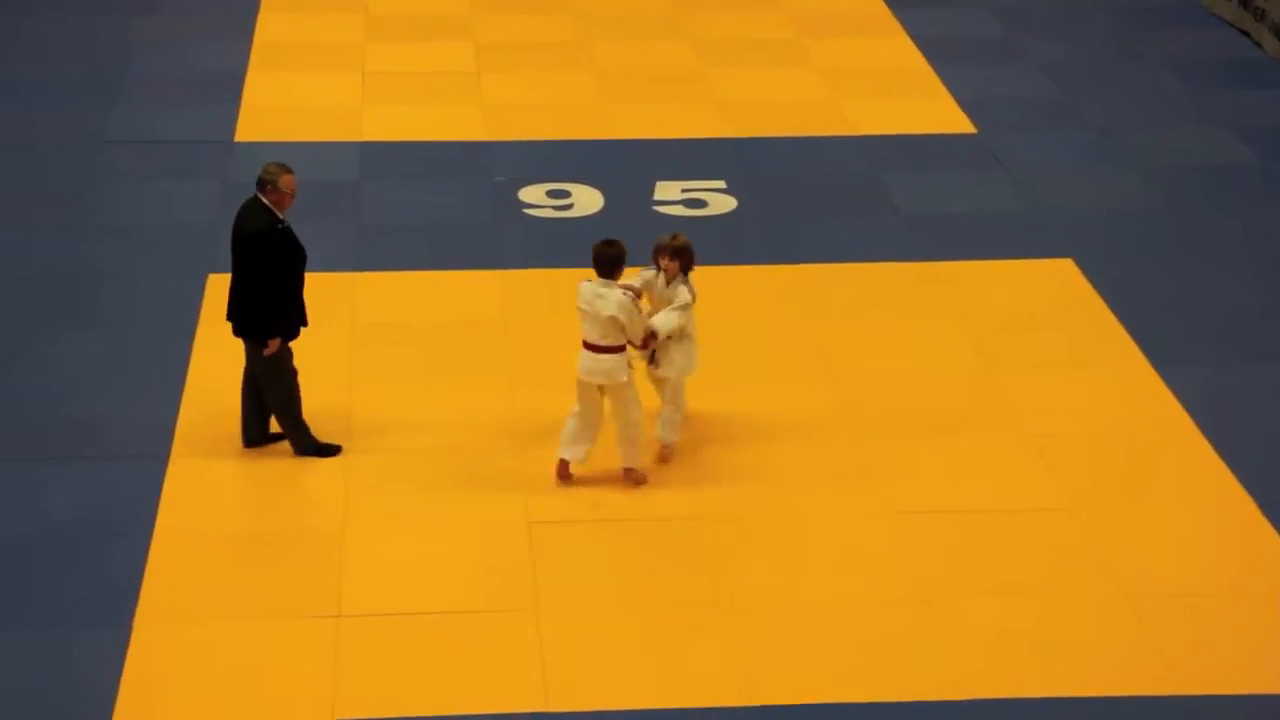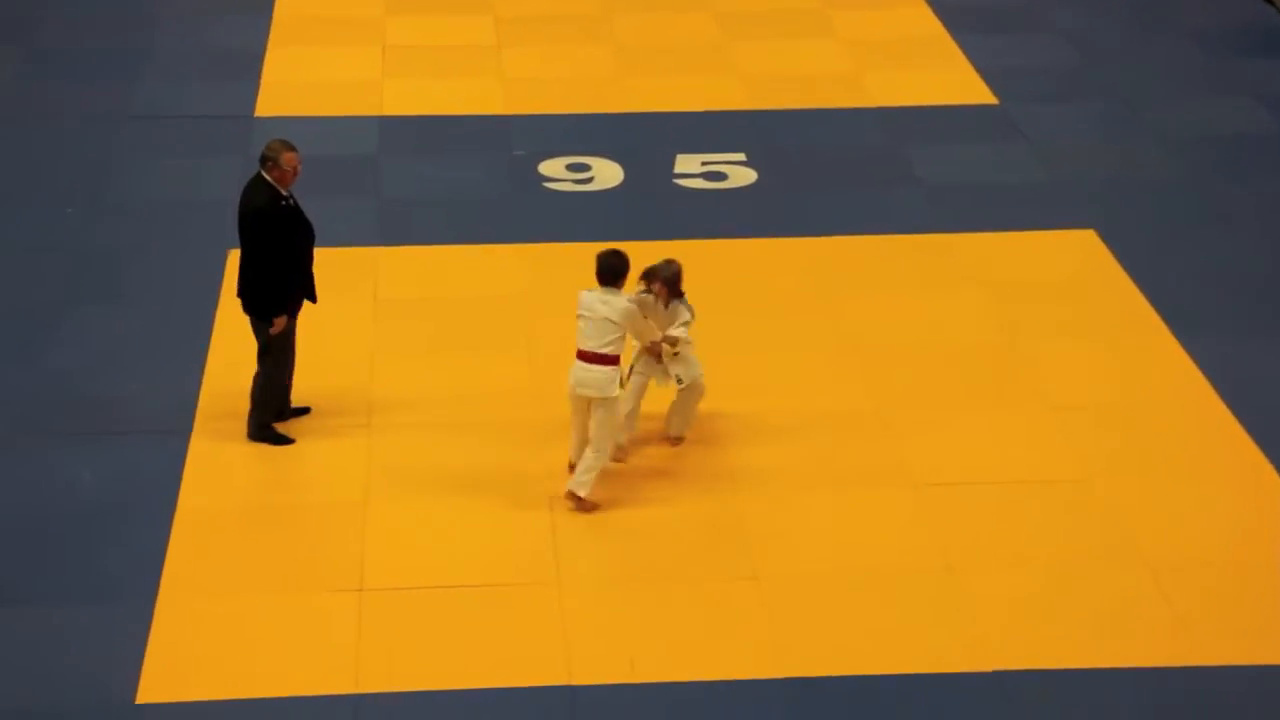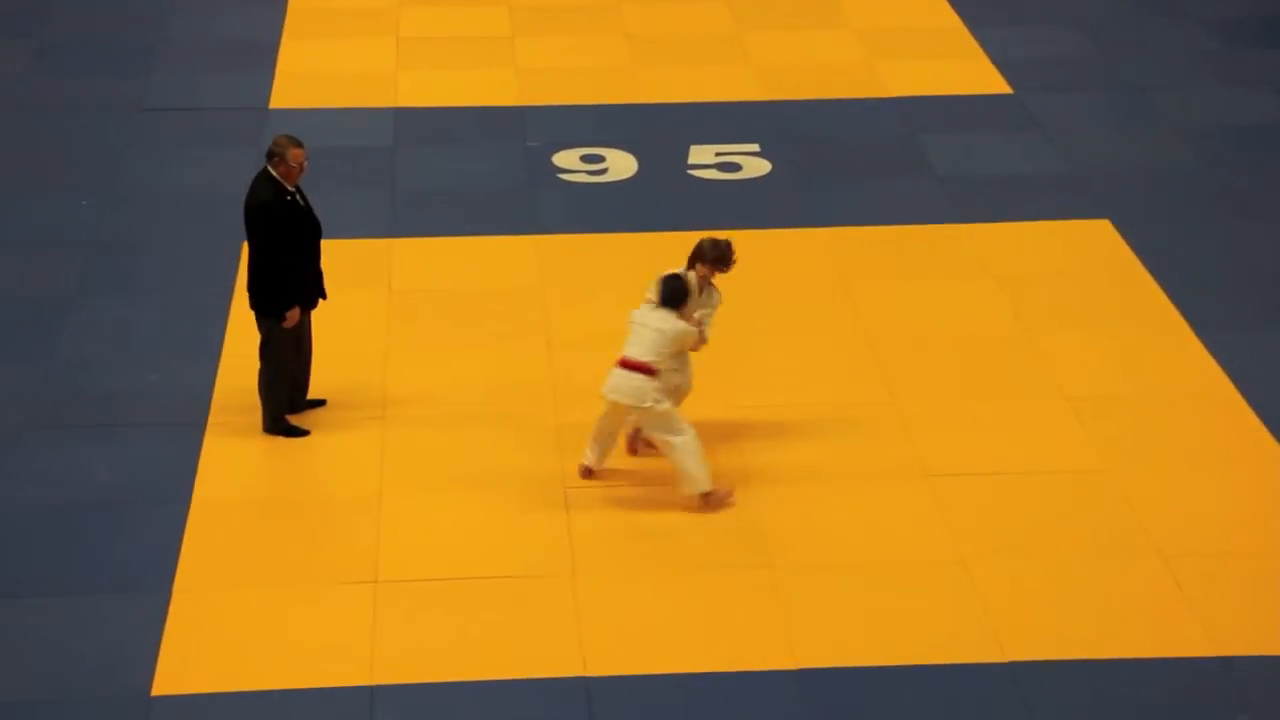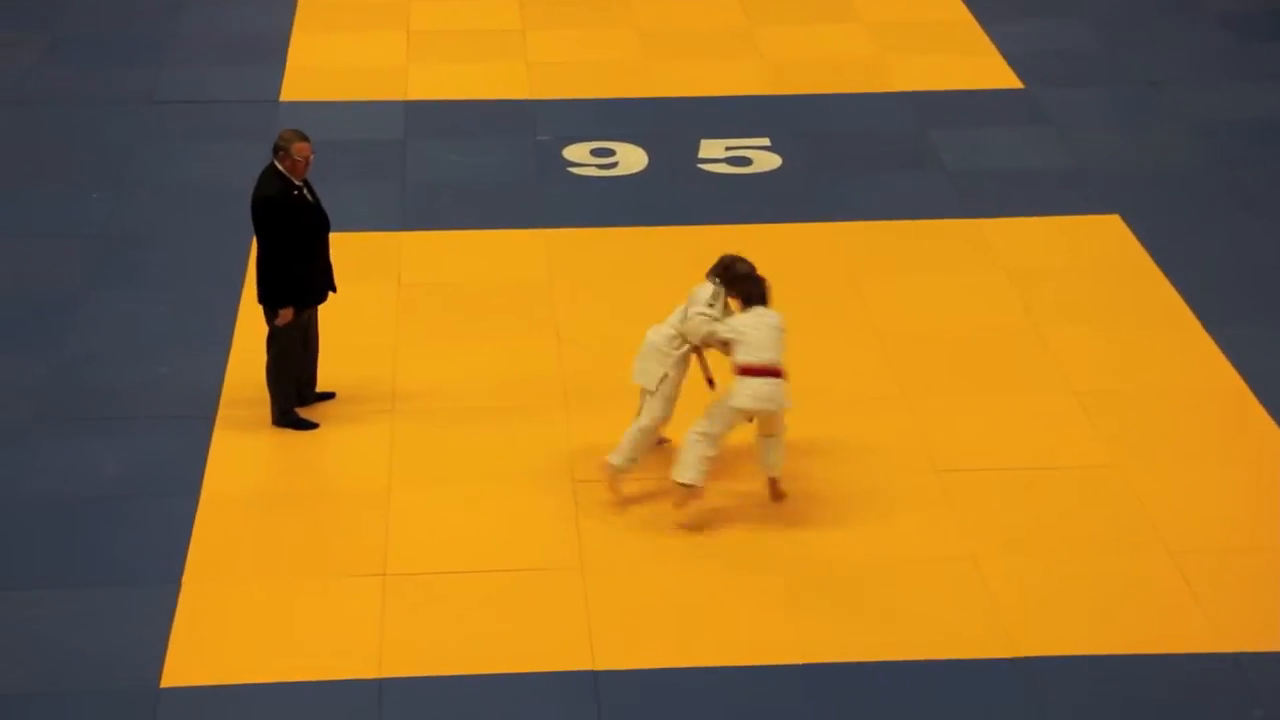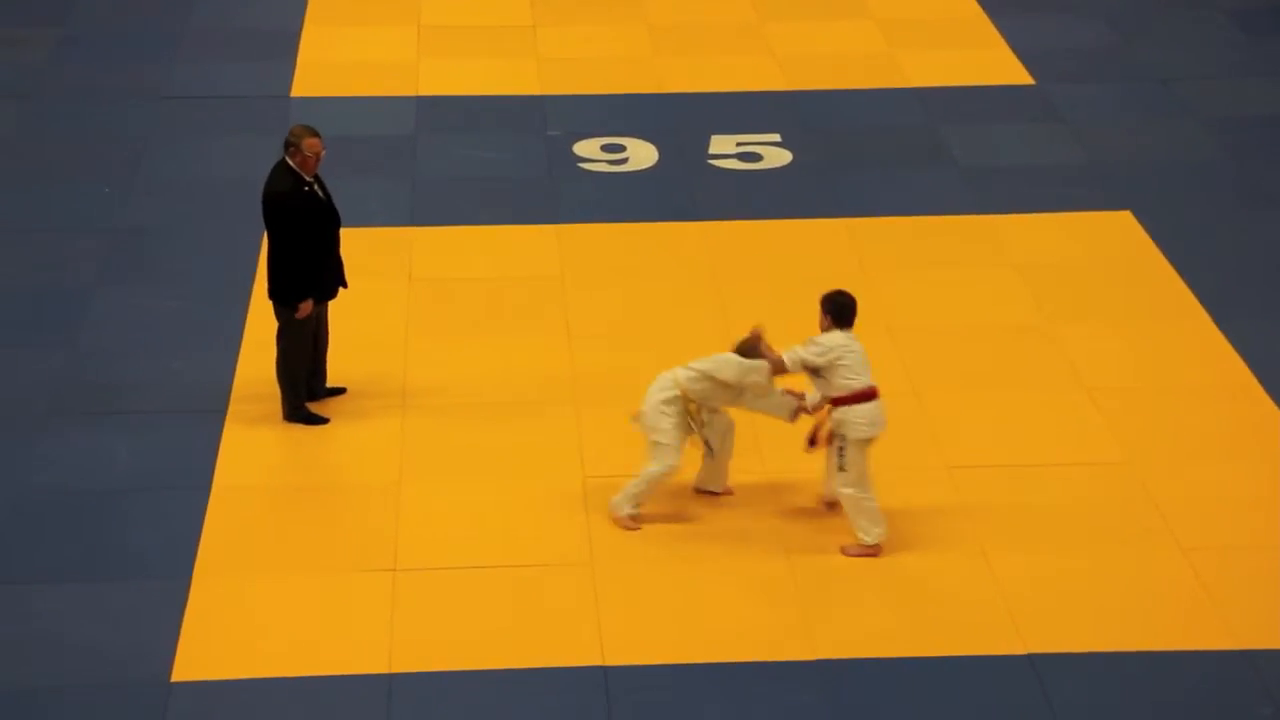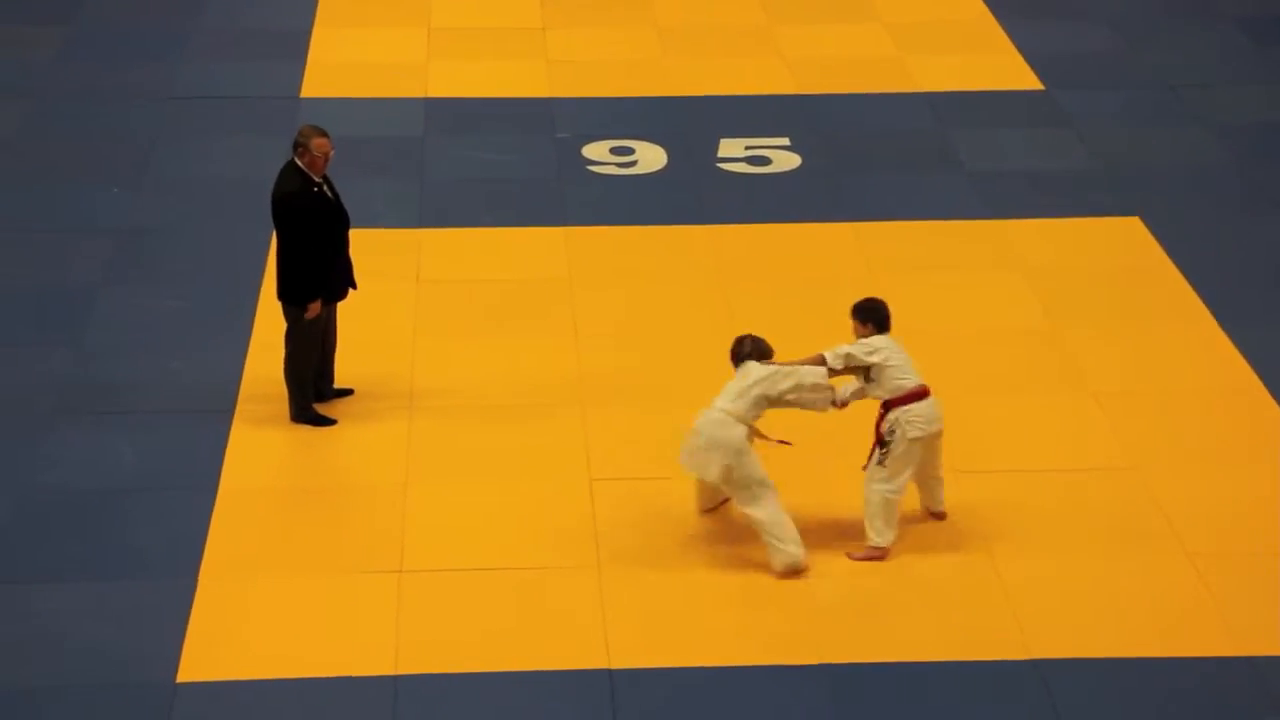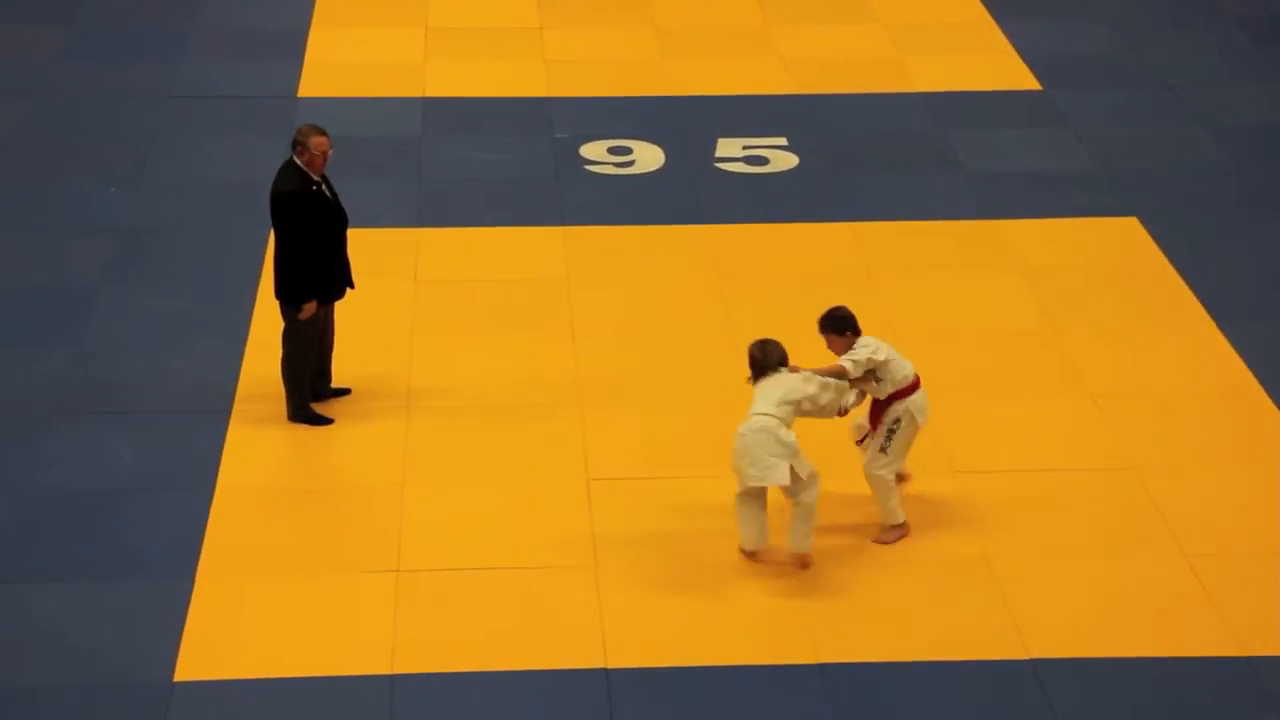
dt=0.3s
person 1, frame 1
left shoulder: (253, 209)
right shoulder: (260, 229)
right elbow: (260, 286)
right wrist: (270, 332)
left hip: (256, 314)
right hip: (262, 319)
left knee: (259, 373)
right knee: (281, 377)
left ankle: (254, 433)
right ankle: (302, 440)
person 1, frame 2
left shoulder: (267, 187)
right shoulder: (262, 205)
right elbow: (264, 262)
right wrist: (277, 309)
left hip: (276, 290)
right hip: (269, 296)
left knee: (277, 352)
right knee: (276, 356)
left ankle: (278, 407)
right ankle: (260, 424)
person 1, frame 3
left shoulder: (282, 183)
right shoulder: (266, 200)
right elbow: (271, 259)
right wrist: (289, 303)
left hip: (294, 285)
right hip: (277, 294)
left knee: (299, 347)
right knee: (278, 353)
left ankle: (295, 399)
right ankle: (274, 418)
person 1, frame 4
left shoulder: (292, 178)
right shoulder: (271, 195)
right elbow: (275, 254)
left wrist: (313, 282)
right wrist: (284, 301)
left hip: (303, 279)
right hip: (285, 287)
left knee: (306, 341)
right knee: (285, 347)
left ankle: (304, 392)
right ankle: (283, 411)
person 1, frame 5
left shoulder: (304, 173)
right shoulder: (283, 191)
right elbow: (288, 249)
right wrist: (302, 294)
left hip: (314, 274)
right hip: (295, 283)
left knee: (316, 337)
right knee: (295, 344)
left ankle: (315, 387)
right ankle: (294, 407)
person 1, frame 6
left shoulder: (313, 174)
right shoulder: (292, 191)
right elbow: (297, 249)
right wrist: (311, 295)
left hip: (322, 275)
right hip: (305, 283)
left knee: (325, 337)
right knee: (303, 344)
left ankle: (322, 388)
right ankle: (301, 408)
person 1, frame 7
left shoulder: (311, 173)
right shoulder: (290, 190)
right elbow: (295, 249)
right wrist: (306, 295)
left hip: (320, 275)
right hip: (302, 283)
left knee: (322, 337)
right knee: (301, 344)
left ankle: (319, 387)
right ankle: (299, 408)
person 2, frame 1
left shoulder: (583, 289)
right shoulder: (625, 301)
right elbow: (638, 336)
left hip: (588, 361)
right hip: (615, 365)
left knee: (584, 413)
right knee: (629, 416)
left ankle: (565, 461)
right ankle: (630, 468)
person 2, frame 2
left shoulder: (583, 298)
right shoulder: (628, 308)
right elbow: (650, 338)
right wrist: (656, 345)
left hip: (580, 371)
right hip: (605, 377)
left knee: (581, 422)
right knee: (601, 440)
left ankle: (577, 461)
right ankle: (578, 491)
person 2, frame 3
left shoulder: (639, 314)
right shoulder: (681, 328)
right elbow: (692, 342)
right wrist: (694, 329)
left hip: (618, 380)
right hip: (642, 388)
left knee: (608, 426)
right knee: (681, 436)
left ankle: (590, 464)
right ankle: (705, 491)
person 2, frame 4
left shoulder: (733, 323)
right shoulder: (777, 319)
left hip: (749, 389)
right hip: (774, 389)
left knee: (703, 434)
right knee: (771, 433)
left ankle: (688, 484)
right ankle: (774, 482)
person 2, frame 5
left shoulder: (823, 344)
right shoulder: (847, 343)
left elbow: (782, 364)
left hip: (853, 417)
right hip: (868, 411)
left knee: (849, 481)
right knee: (835, 450)
left ankle: (871, 541)
right ankle: (834, 496)
person 2, frame 6
left shoulder: (870, 347)
right shoulder: (885, 348)
left elbow: (827, 361)
right elbow: (863, 384)
left wrist: (786, 365)
right wrist: (835, 399)
left hip: (907, 418)
right hip: (927, 410)
left knee: (881, 479)
right knee: (926, 467)
left ankle: (878, 545)
right ankle: (936, 507)
person 2, frame 7
left shoulder: (865, 349)
right shoulder: (854, 350)
left elbow: (845, 371)
right elbow: (854, 387)
left wrist: (806, 372)
left hip: (905, 407)
right hip: (889, 402)
left knee: (876, 466)
right knee: (860, 432)
left ankle: (897, 523)
right ankle: (895, 472)
person 3, frame 1
left shoulder: (685, 292)
right shoulder: (653, 276)
left elbow: (670, 320)
right elbow: (634, 285)
right wrist: (631, 289)
left hip: (678, 338)
right hip: (656, 333)
left knee: (674, 384)
right knee: (656, 376)
left ankle: (667, 440)
right ankle: (669, 405)
person 3, frame 2
left shoulder: (683, 310)
right shoulder: (645, 298)
left elbow: (677, 340)
left hip: (675, 350)
left knee: (694, 387)
right knee: (635, 388)
left ankle: (676, 430)
right ankle: (620, 441)
person 3, frame 3
left shoulder: (711, 292)
left elbow: (702, 323)
right elbow: (653, 304)
left wrist: (701, 336)
left knee: (681, 385)
left ankle: (642, 432)
right ankle: (638, 433)
person 3, frame 4
left shoulder: (717, 294)
right shoulder: (711, 294)
right elbow: (700, 327)
left hip: (670, 349)
right hip: (666, 351)
right knee: (653, 414)
left ankle: (652, 436)
right ankle: (616, 464)
person 3, frame 5
left shoulder: (738, 386)
right shoulder: (729, 364)
left elbow: (762, 397)
right elbow: (766, 370)
left wrist: (795, 401)
left hip: (680, 400)
right hip: (665, 399)
left knee: (722, 429)
right knee: (666, 462)
left ankle: (710, 484)
right ankle: (622, 507)
person 3, frame 6
left shoulder: (746, 375)
right shoulder: (768, 374)
left hip: (704, 429)
right hip: (727, 439)
left knee: (711, 463)
right knee: (761, 494)
left ankle: (710, 500)
right ankle: (789, 558)
person 3, frame 7
left shoulder: (760, 386)
right shoulder: (798, 382)
right elbow: (835, 395)
left hip: (747, 436)
right hip: (774, 438)
left knee: (751, 491)
right knee: (805, 489)
left ankle: (751, 544)
right ankle: (800, 547)
